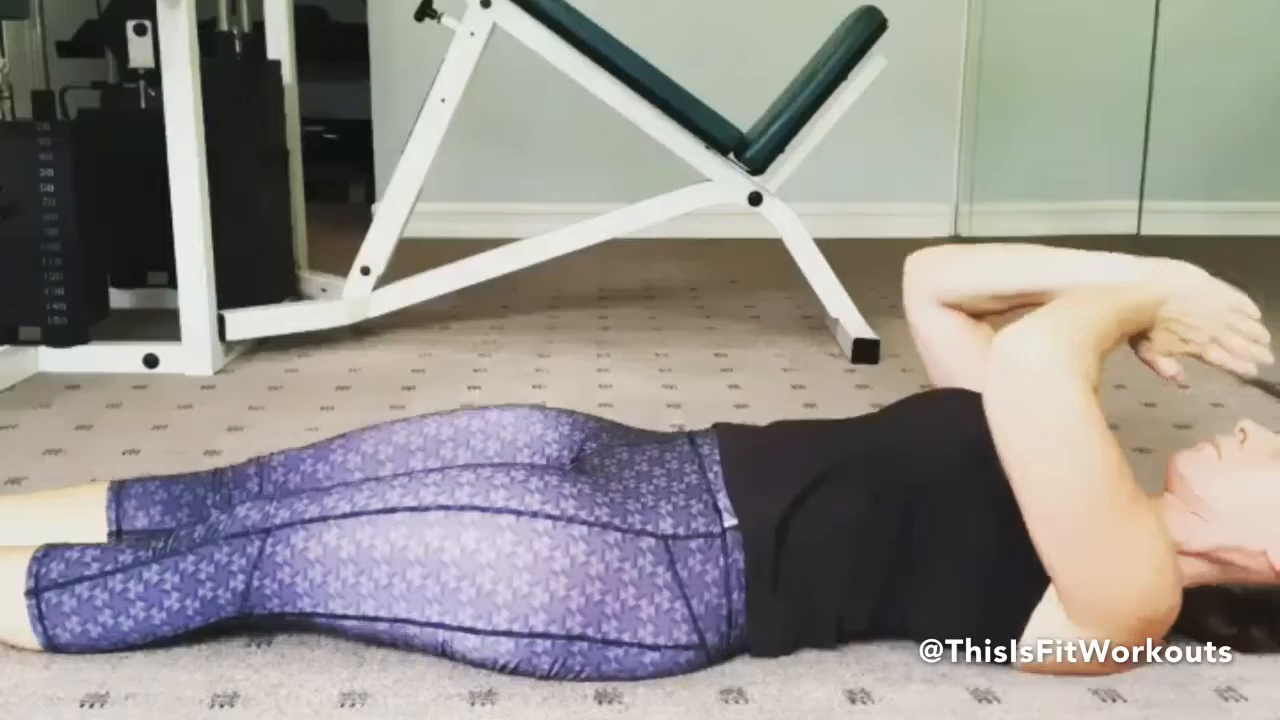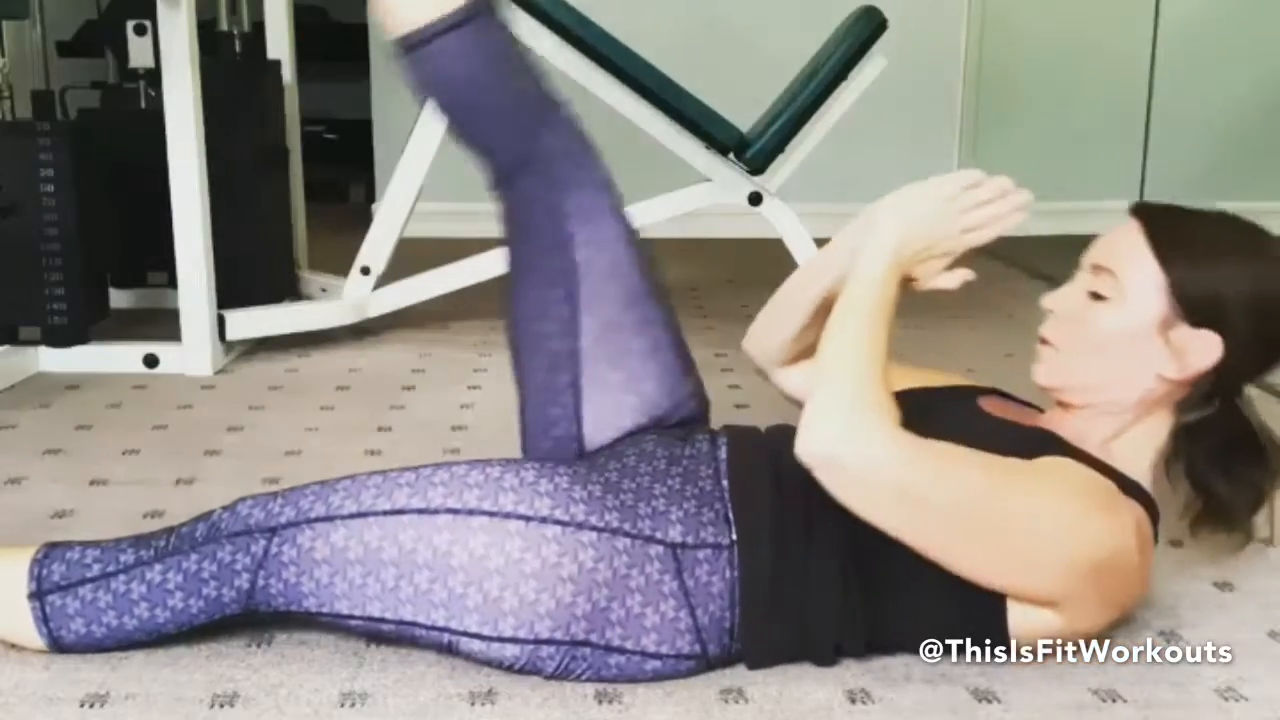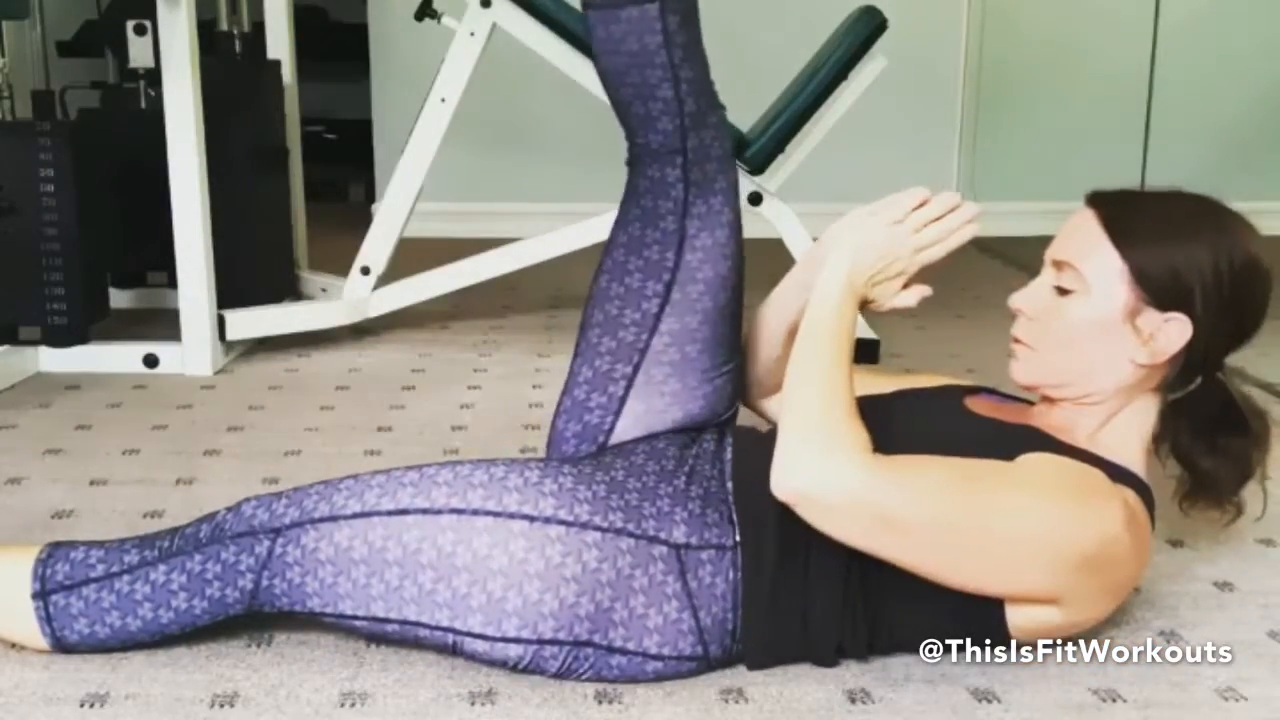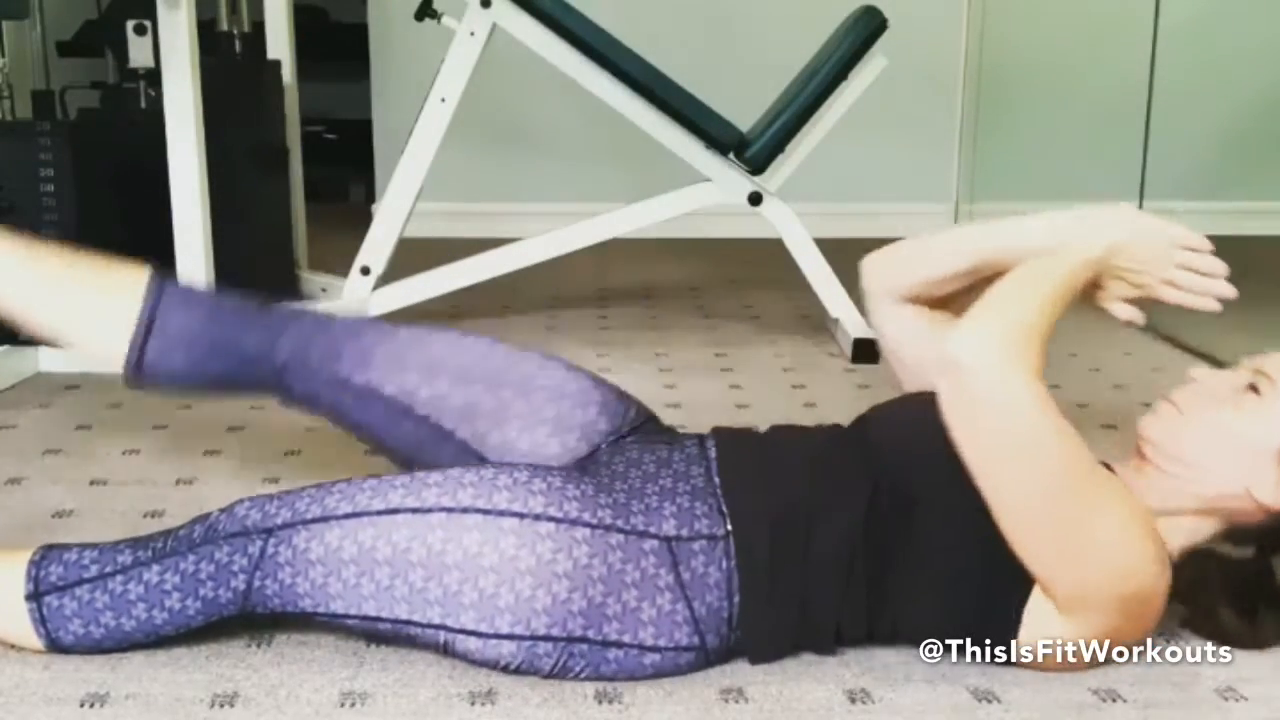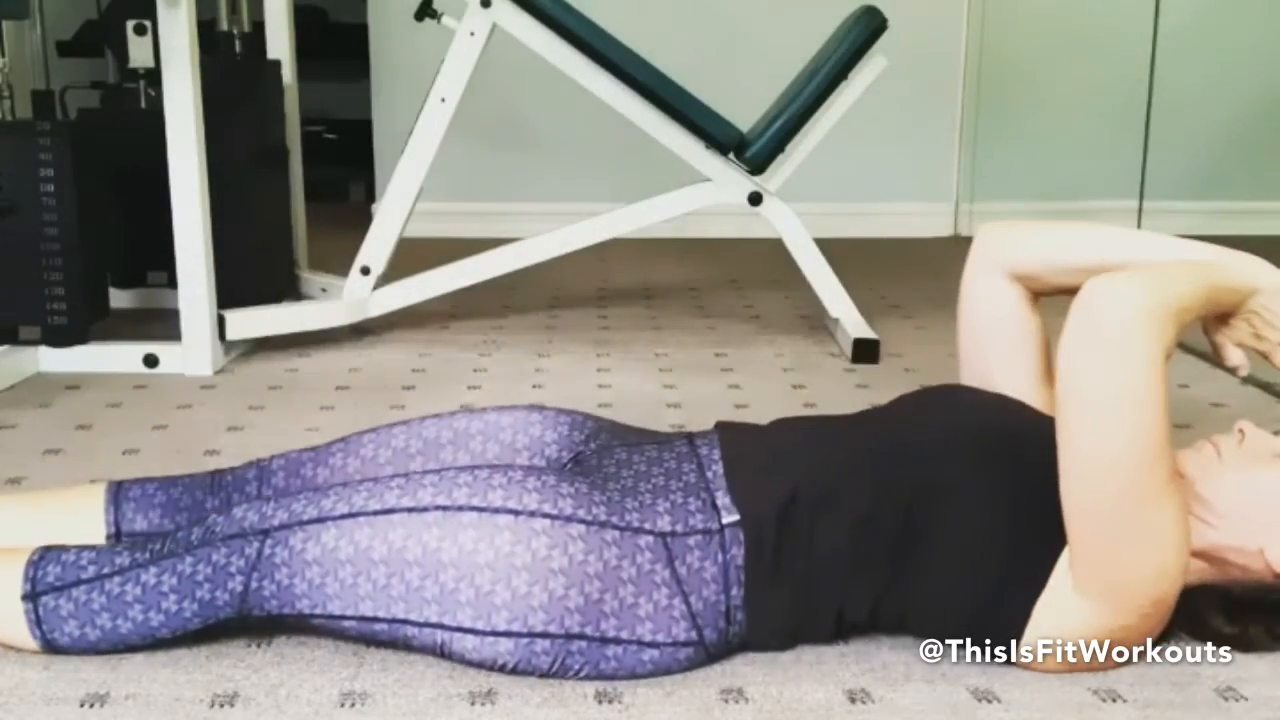
dt=0.7s
person 1, frame 1
left shoulder: (1125, 585)
right shoulder: (1070, 493)
left elbow: (1038, 359)
right elbow: (932, 277)
left wrist: (1135, 299)
right wrist: (1136, 276)
left hip: (672, 567)
right hip: (662, 468)
left knee: (251, 556)
right knee: (249, 491)
person 1, frame 2
left shoulder: (1093, 537)
right shoulder: (1037, 431)
left elbow: (846, 448)
right elbow: (782, 350)
left wrist: (885, 258)
right wrist: (874, 241)
left hip: (666, 578)
right hip: (663, 469)
left knee: (255, 547)
right knee: (540, 164)
person 1, frame 3
left shoulder: (1088, 527)
right shoulder: (1025, 419)
left elbow: (819, 479)
right elbow: (769, 380)
left wrist: (842, 277)
right wrist: (828, 270)
left hip: (671, 578)
right hip: (668, 467)
left knee: (261, 544)
right knee: (681, 160)
person 1, frame 4
left shoulder: (1111, 577)
right shoulder: (1059, 502)
left elbow: (978, 363)
right elbow: (892, 282)
left wrist: (1088, 253)
right wrist: (1081, 232)
left hip: (670, 573)
right hip: (659, 466)
left knee: (249, 551)
right knee: (292, 340)
person 1, frame 5
left shoulder: (1126, 580)
right shoulder: (1064, 470)
left elbow: (1113, 321)
right elbow: (1000, 258)
left hip: (670, 570)
right hip: (662, 471)
left knee: (243, 560)
right knee: (243, 498)
